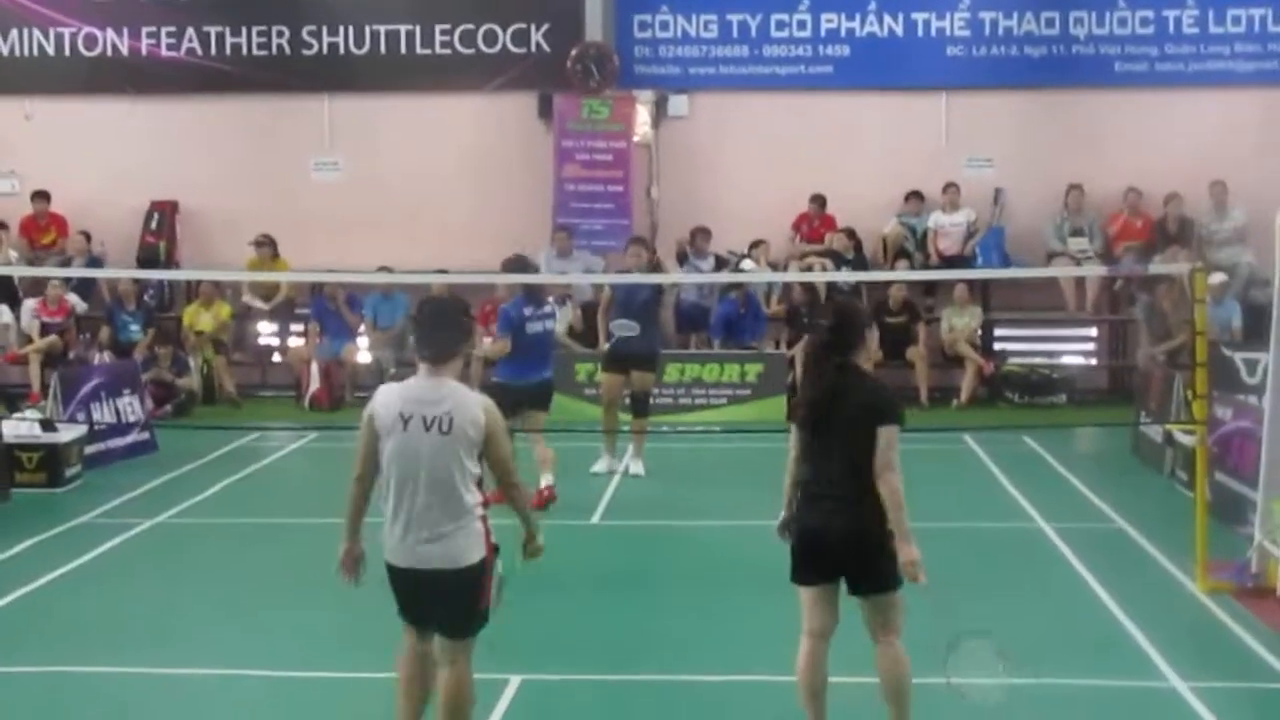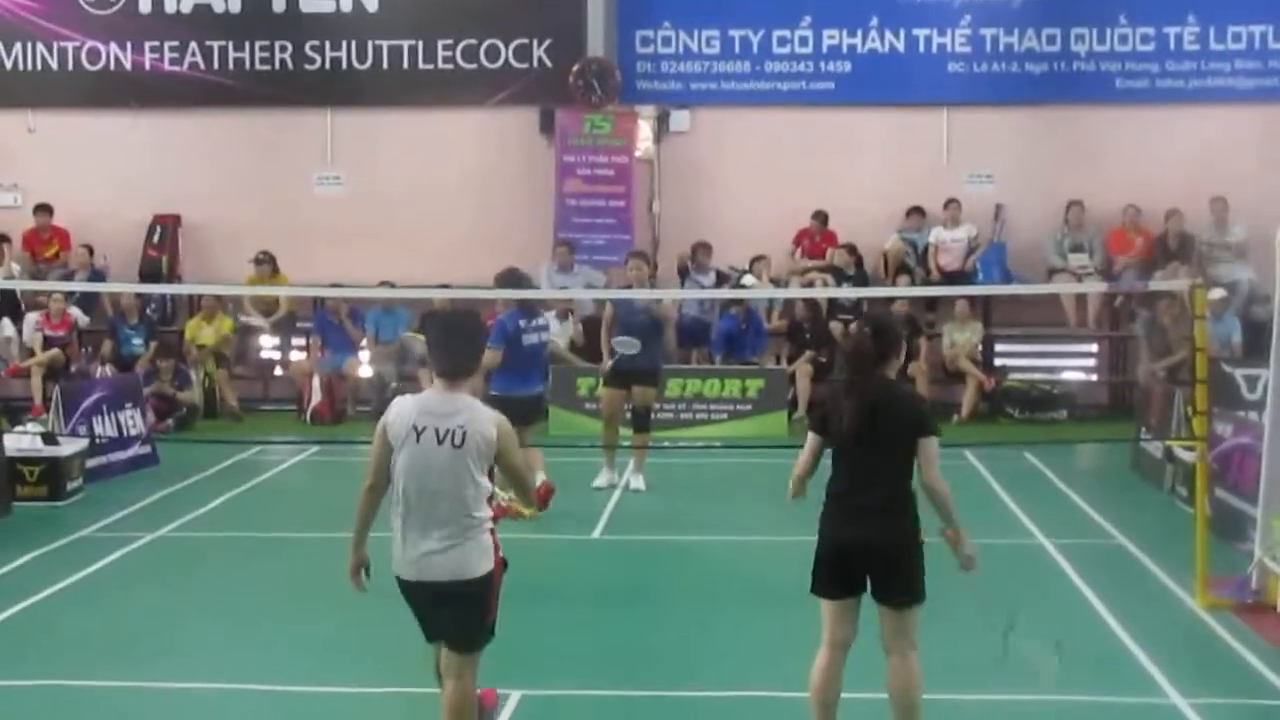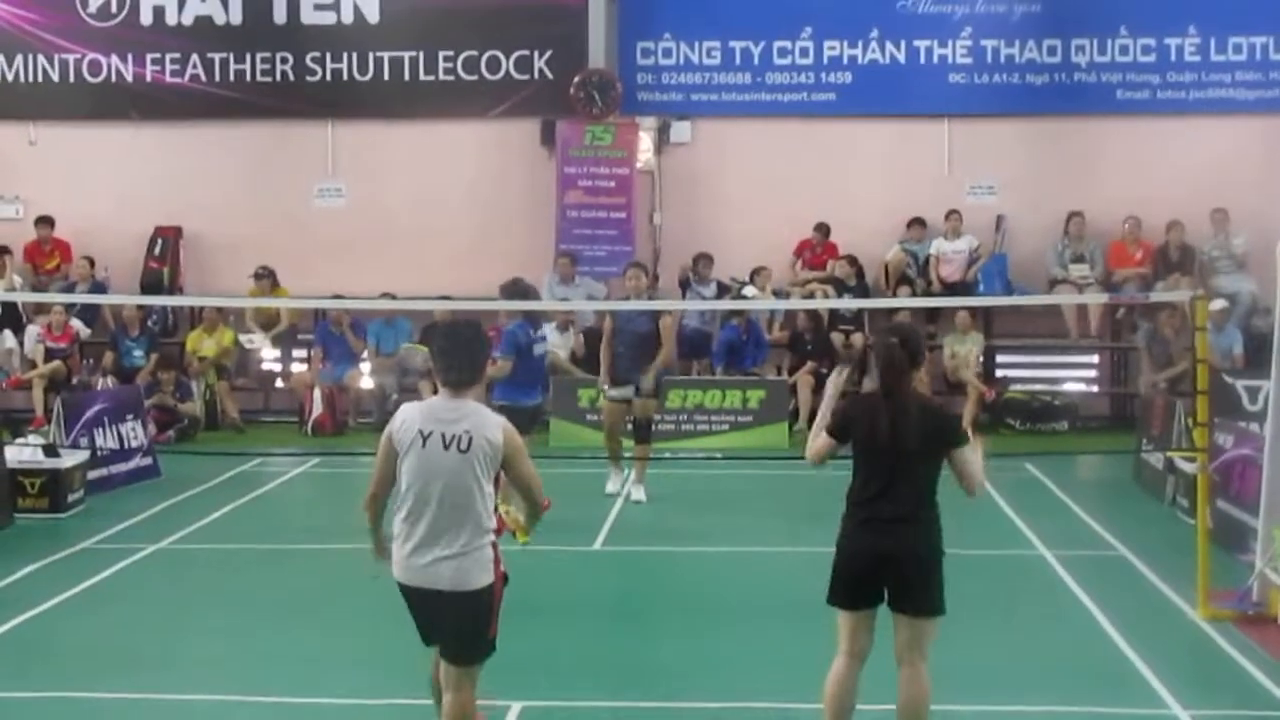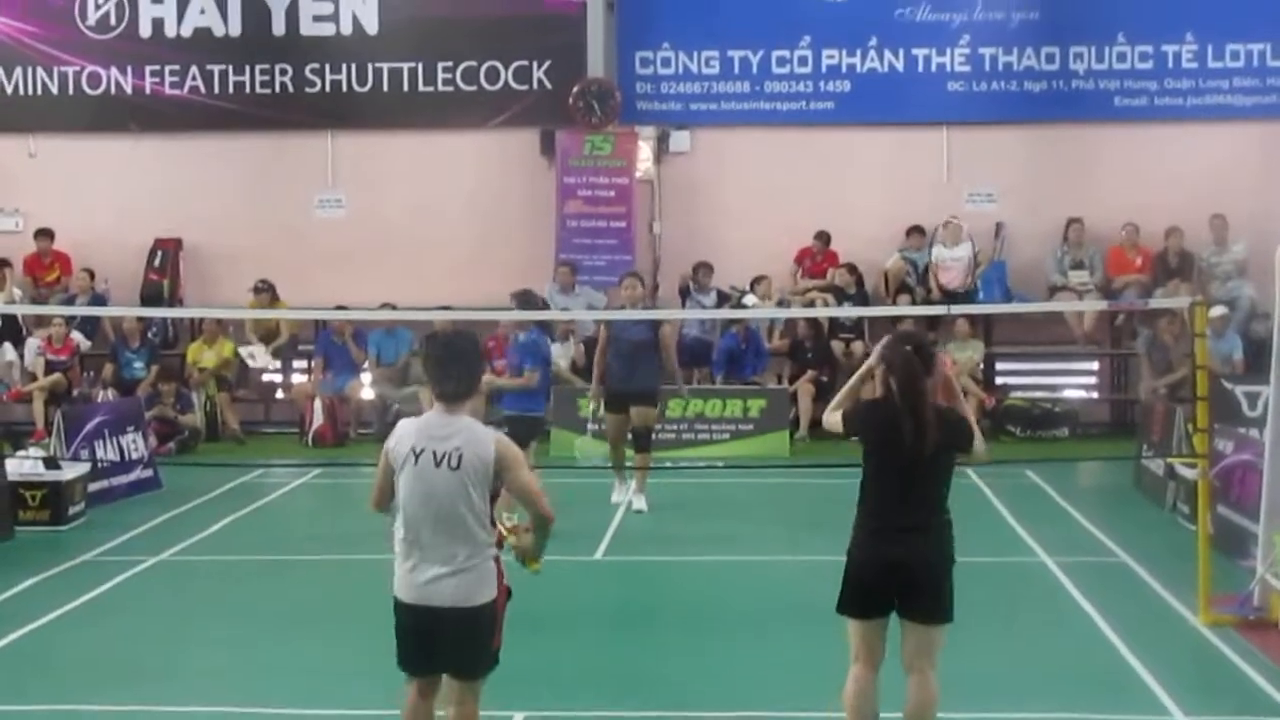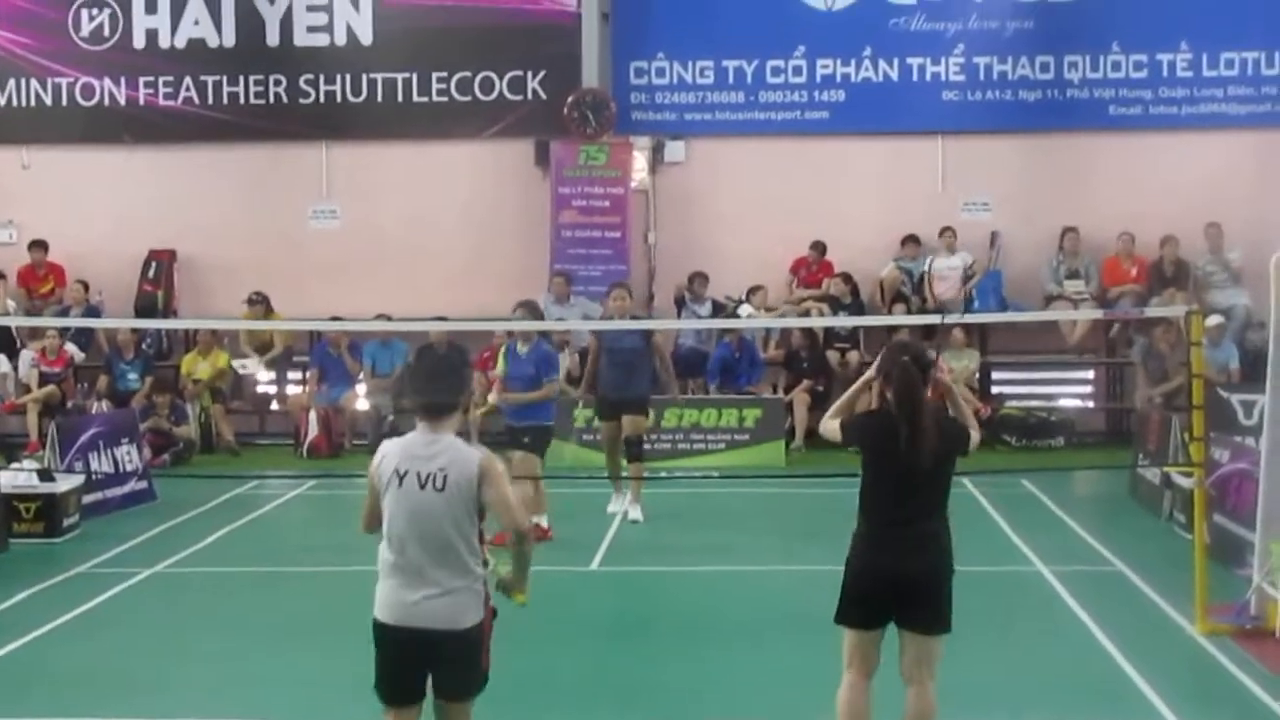
dt=0.2s
person 1, frame 1
left shoulder: (383, 400)
right shoulder: (480, 408)
left elbow: (362, 478)
right elbow: (509, 482)
left wrist: (350, 540)
right wrist: (532, 531)
left hip: (403, 552)
right hip: (462, 553)
left knee: (417, 642)
right knee: (456, 658)
person 1, frame 2
left shoulder: (397, 413)
right shoulder: (492, 423)
left elbow: (372, 488)
right elbow: (525, 488)
left wrist: (357, 548)
right wrist: (529, 505)
left hip: (411, 564)
right hip: (470, 564)
left knee: (442, 649)
right knee: (460, 669)
person 1, frame 3
left shoulder: (404, 419)
right shoulder: (498, 430)
left elbow: (375, 495)
right elbow: (536, 501)
left wrist: (377, 537)
right wrist: (528, 523)
left hip: (412, 570)
right hip: (471, 573)
left knee: (442, 654)
right knee: (459, 681)
person 1, frame 4
left shoulder: (401, 435)
right shoulder: (494, 445)
left elbow: (380, 504)
right elbow: (543, 513)
right wrist: (534, 547)
left hip: (412, 589)
right hip: (474, 590)
left knee: (420, 686)
person 1, frame 5
left shoulder: (385, 455)
right shoulder: (479, 463)
left elbow: (370, 524)
right elbow: (519, 530)
right wrist: (517, 579)
left hip: (394, 611)
right hip: (460, 613)
person 2, frame 1
left shoulder: (812, 388)
right shoulder: (878, 395)
right elbow: (886, 473)
left wrist: (788, 510)
right wrist: (905, 539)
left hip: (812, 521)
right hip: (862, 525)
left knee: (815, 632)
right knee: (887, 636)
person 2, frame 2
left shoulder: (835, 400)
right shoulder: (913, 407)
left elbow: (803, 469)
right elbow: (933, 482)
left wrist: (795, 487)
right wrist: (958, 534)
left hip: (837, 532)
right hip: (893, 535)
left knee: (833, 645)
right knee: (901, 650)
person 2, frame 3
left shoulder: (855, 408)
right shoulder: (939, 417)
left elbow: (813, 454)
right elbow: (973, 484)
left wrist: (828, 399)
right wrist: (976, 449)
left hip: (859, 541)
right hip: (916, 545)
left knee: (849, 654)
right knee: (912, 660)
person 2, frame 4
left shoulder: (871, 414)
right shoulder: (949, 421)
left elbow: (829, 418)
right elbow: (976, 445)
left wrist: (866, 368)
right wrist: (954, 392)
left hip: (871, 550)
right hip: (928, 553)
left knee: (863, 664)
right knee: (920, 668)
person 2, frame 5
left shoulder: (870, 425)
right shoulder: (946, 429)
left elbow: (826, 425)
right elbow: (973, 435)
left wrist: (865, 379)
right wrist: (949, 389)
left hip: (871, 560)
right hip: (928, 564)
left knee: (856, 672)
right knee: (919, 678)
person 3, frame 1
left shoulder: (509, 310)
right shoulder: (548, 305)
left elbow: (502, 349)
left wrist: (483, 349)
left hip: (508, 383)
right hip: (541, 381)
right knee: (537, 435)
right ankle: (546, 486)
person 3, frame 2
left shoulder: (503, 322)
right shoulder: (541, 318)
left elbow: (492, 360)
right elbow: (547, 350)
left hip: (505, 395)
right hip: (534, 393)
right knee: (525, 443)
right ankle: (541, 481)
person 3, frame 3
left shoulder: (512, 331)
right shoulder: (536, 328)
left elbow: (502, 369)
left wrist: (481, 372)
left hip: (512, 403)
right hip: (531, 401)
left knee: (504, 460)
right knee: (516, 456)
left ankle: (504, 515)
right ankle: (538, 500)
person 3, frame 4
left shoulder: (533, 341)
right shoulder: (519, 337)
left elbow: (531, 381)
left wrist: (497, 383)
right wrist: (496, 381)
left hip: (525, 413)
right hip: (516, 411)
left ankle: (508, 523)
person 3, frame 5
left shoulder: (545, 352)
right shoulder: (508, 350)
left elbow: (552, 391)
right elbow: (501, 381)
left wrist: (517, 399)
right wrist: (497, 396)
left hip: (537, 424)
right hip: (514, 423)
left knee: (522, 477)
right knee: (532, 477)
right ankle: (542, 525)
person 4, frame 1
left shoulder: (657, 282)
right shoulder: (616, 281)
right elbow: (602, 312)
right wrist: (603, 339)
left hip: (645, 351)
right hip: (616, 350)
left knee: (640, 403)
right knee: (608, 402)
left ankle: (635, 457)
right ankle: (609, 457)
person 4, frame 2
right shoulder: (617, 298)
left elbow: (671, 321)
right elbow: (606, 328)
left wrist: (652, 305)
right wrist: (607, 356)
left hip: (647, 367)
right hip: (618, 365)
left knee: (641, 418)
right knee: (609, 416)
left ankle: (637, 472)
right ankle: (609, 471)
person 4, frame 3
left shoulder: (659, 311)
right shoulder: (616, 310)
left elbow: (668, 346)
right elbow: (606, 343)
left wrist: (652, 373)
right wrist: (604, 373)
left hip: (646, 379)
right hip: (618, 378)
left knee: (642, 429)
right knee: (610, 427)
left ankle: (638, 483)
right ankle: (616, 471)
person 4, frame 4
left shoulder: (655, 321)
right shoulder: (611, 320)
left elbow: (669, 354)
right elbow: (601, 353)
left wrist: (680, 383)
right wrist: (596, 384)
left hip: (645, 388)
right hip: (615, 388)
left knee: (641, 437)
right knee: (614, 440)
left ankle: (639, 492)
right ankle: (621, 483)
person 4, frame 5
left shoulder: (645, 329)
right shoulder: (600, 332)
left elbow: (663, 358)
right elbow: (592, 364)
left wrist: (673, 385)
right wrist: (584, 391)
left hip: (637, 396)
right hip: (607, 397)
left knee: (634, 446)
right knee: (610, 448)
left ankle: (634, 502)
right ankle: (617, 494)
